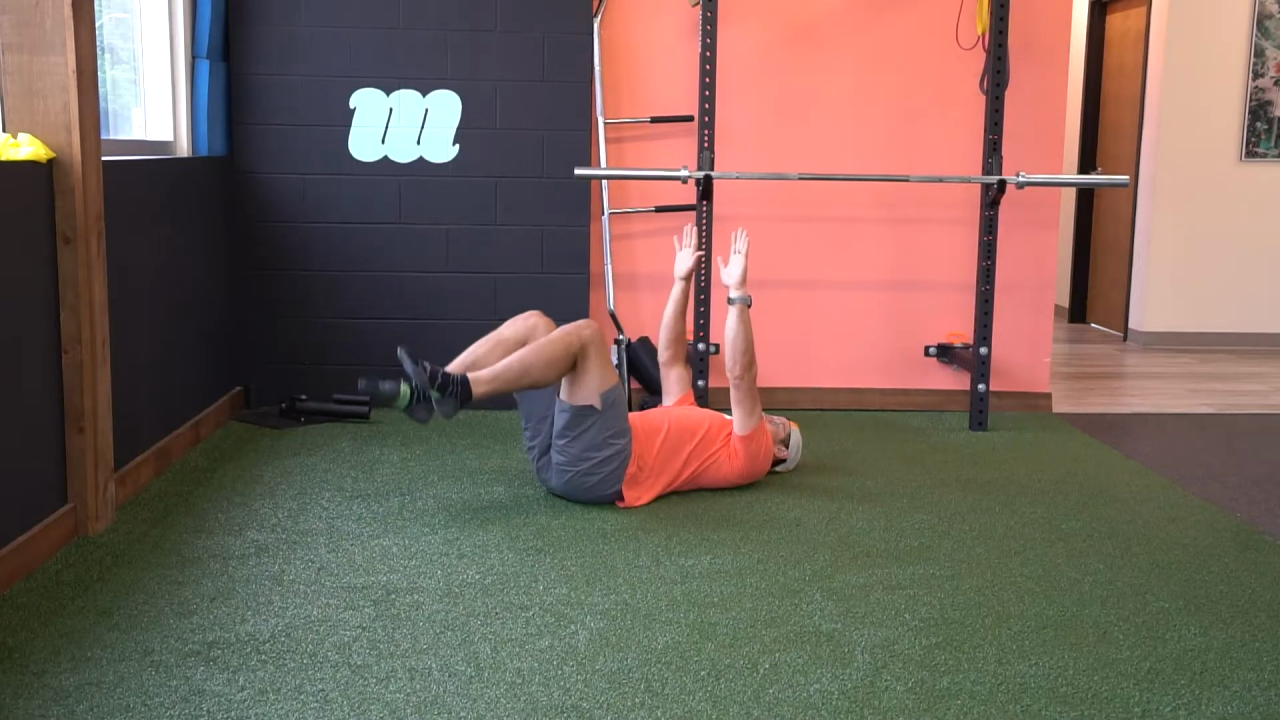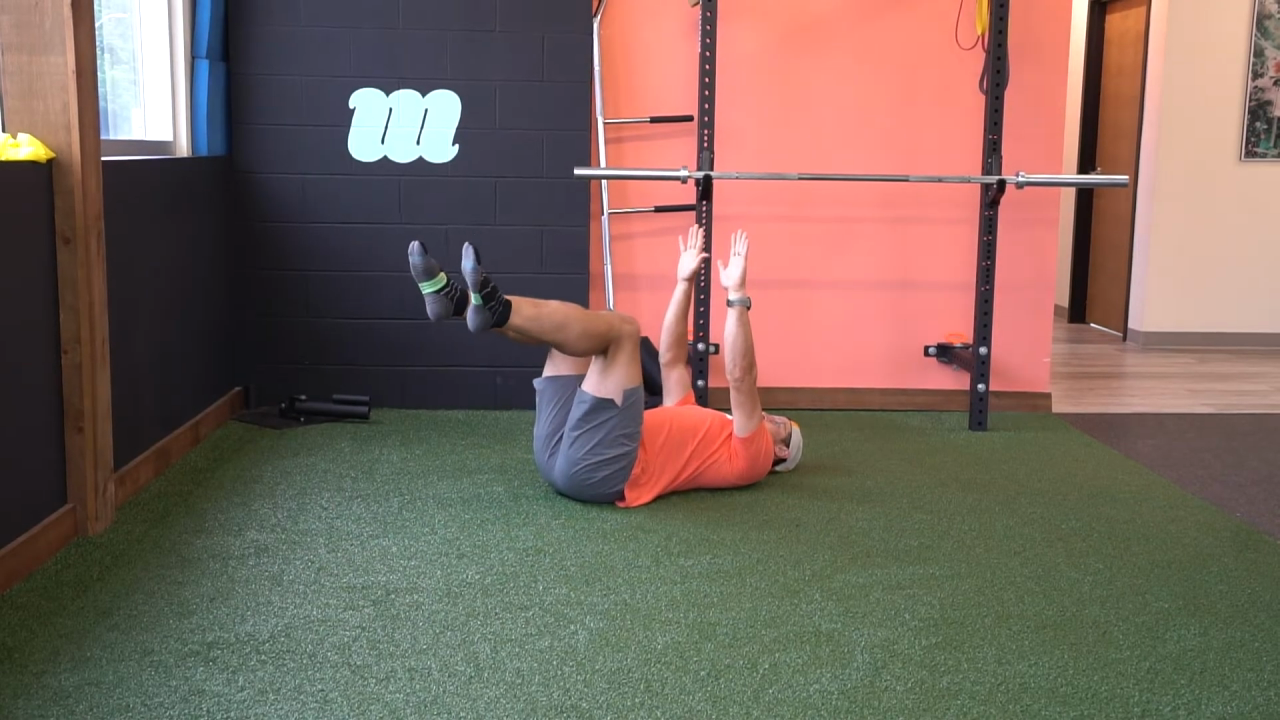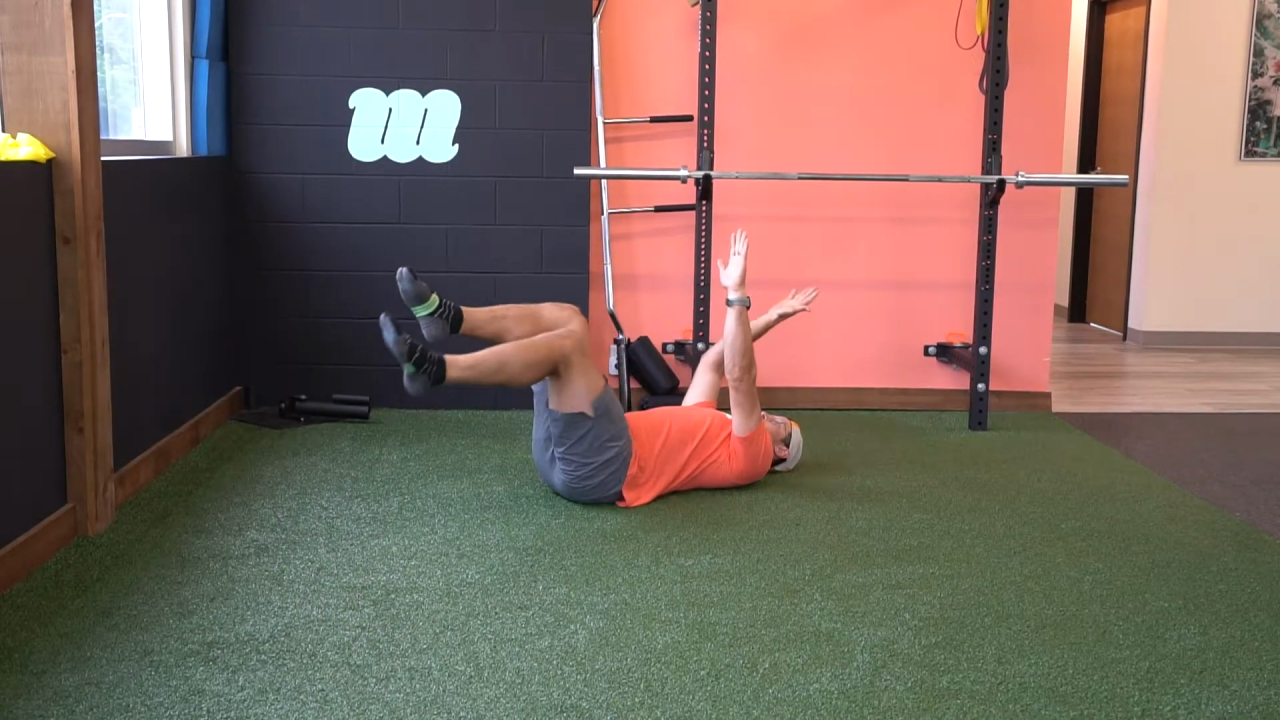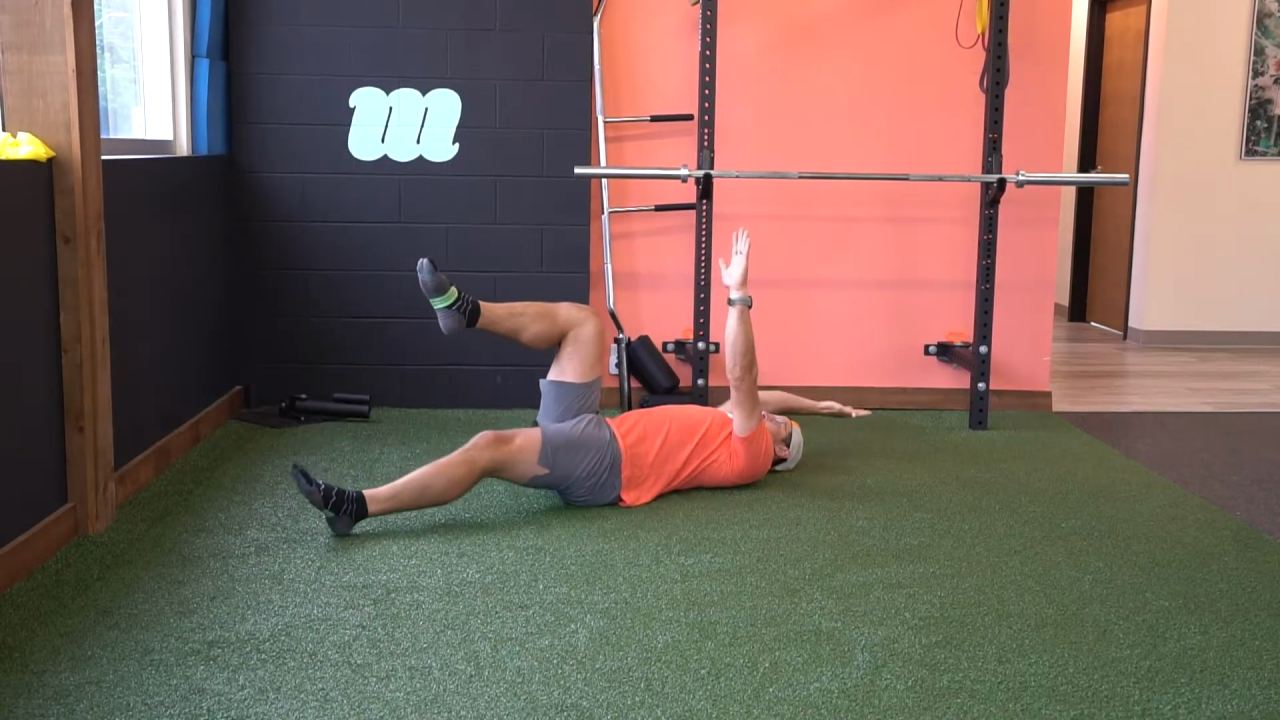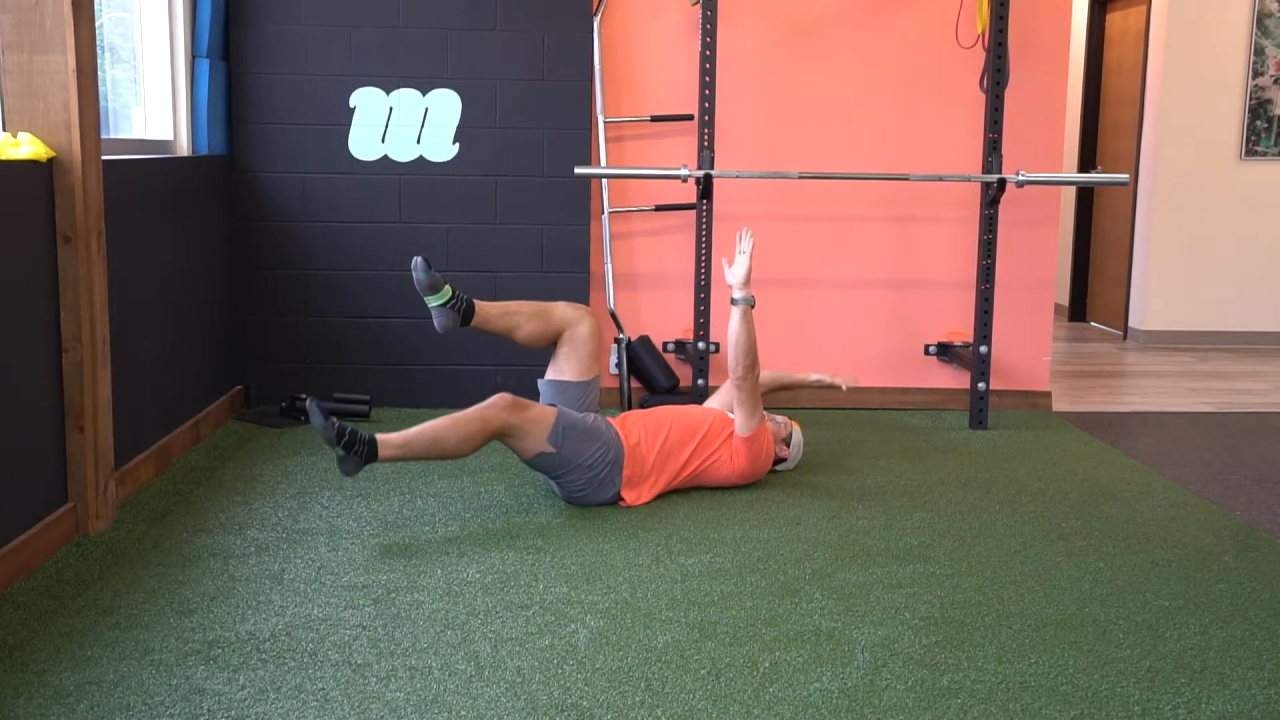
dt=1s
person 1, frame 1
left shoulder: (749, 456)
right shoulder: (699, 425)
left elbow: (741, 375)
right elbow: (671, 356)
left wrist: (737, 293)
right wrist: (682, 281)
left hip: (601, 467)
right hip: (560, 454)
left knee: (584, 332)
right knee: (532, 323)
left ankle: (456, 392)
right ankle: (422, 394)
person 1, frame 2
left shoulder: (750, 456)
right shoulder: (700, 424)
left elbow: (741, 379)
right elbow: (671, 358)
left wrist: (737, 295)
right wrist: (685, 282)
left hip: (599, 465)
right hip: (562, 448)
left knee: (622, 328)
right knee: (566, 318)
left ankle: (496, 310)
right ankle: (454, 299)
person 1, frame 3
left shoulder: (749, 454)
right shoulder: (707, 426)
left elbow: (740, 378)
right elbow: (713, 362)
left wrist: (737, 296)
right wrist: (772, 316)
left hip: (600, 467)
right hip: (563, 453)
left knee: (565, 343)
right knee: (563, 318)
left ankle: (434, 367)
right ankle: (445, 317)
person 1, frame 4
left shoulder: (750, 452)
right shoulder: (728, 429)
left elbow: (743, 379)
right elbow: (757, 397)
left wrist: (739, 295)
right wrist: (823, 404)
left hip: (602, 466)
right hip: (586, 432)
left knee: (488, 447)
right knee: (581, 319)
left ankle: (355, 505)
right ankle: (466, 311)
person 1, frame 5
left shoulder: (748, 455)
right shoulder: (721, 428)
left elbow: (745, 378)
right elbow: (742, 383)
left wrist: (741, 294)
right wrist: (806, 376)
left hip: (601, 466)
right hip: (586, 432)
left knee: (504, 410)
right knee: (577, 319)
left ankle: (367, 448)
right ankle: (459, 309)
